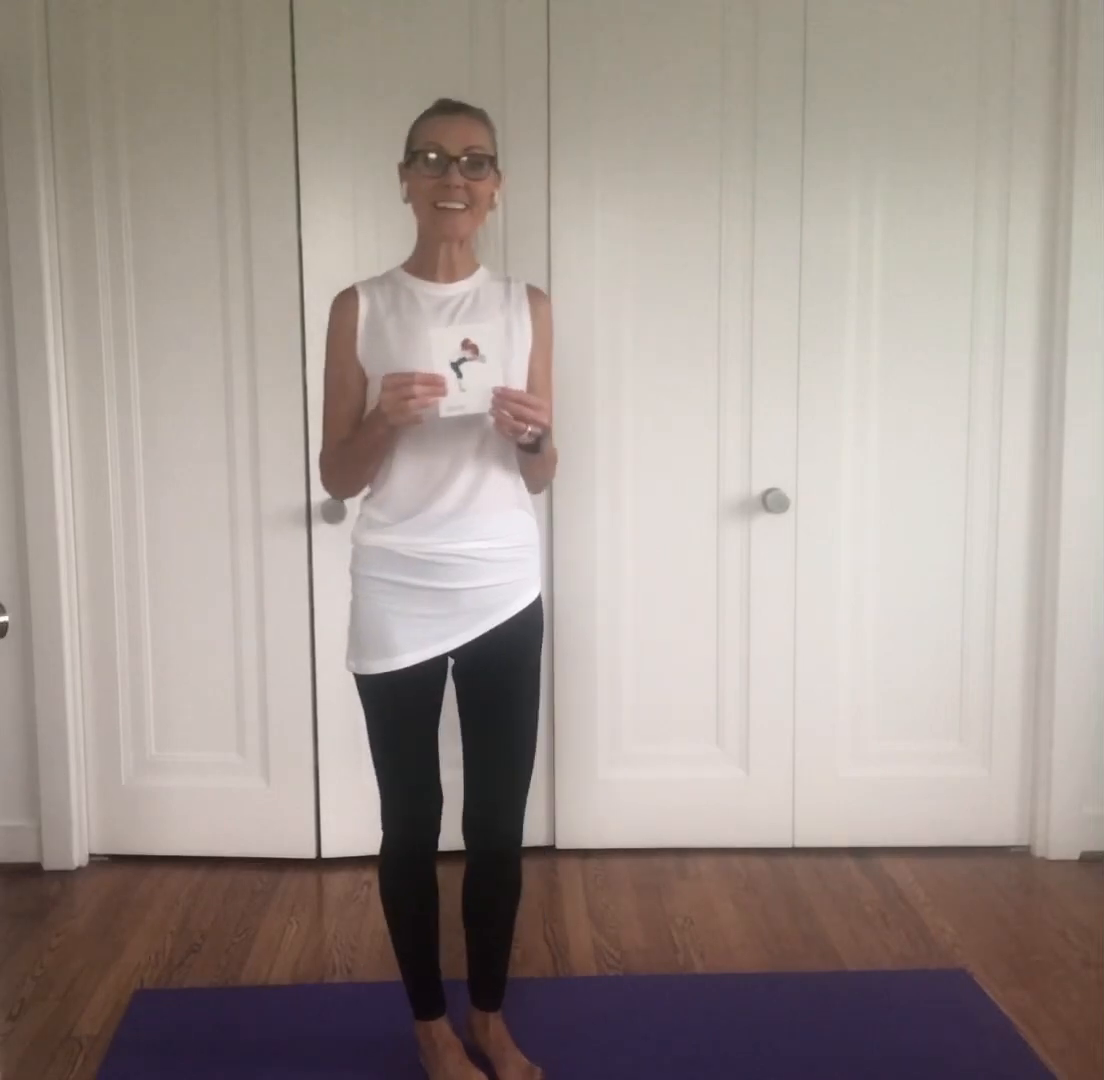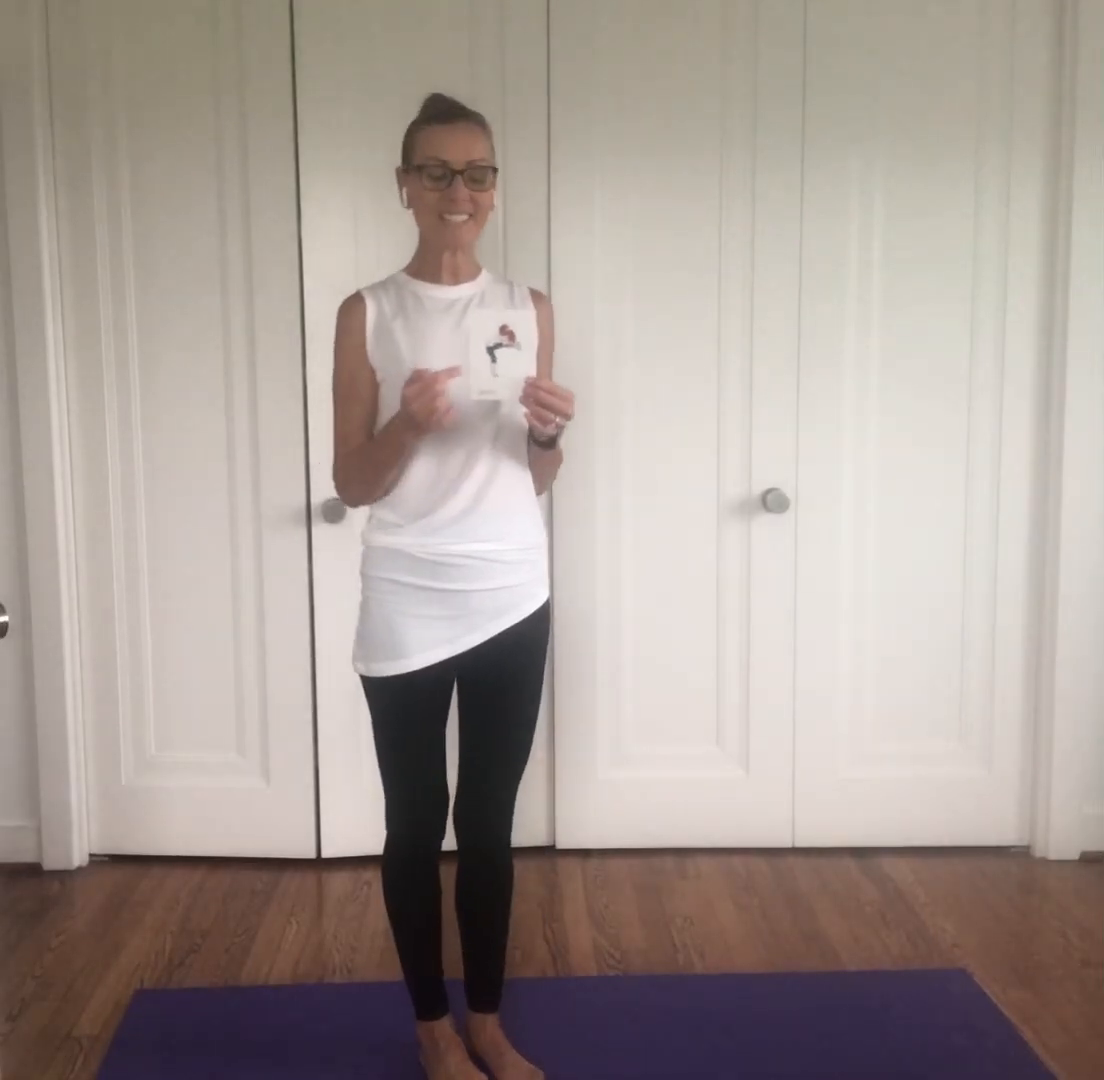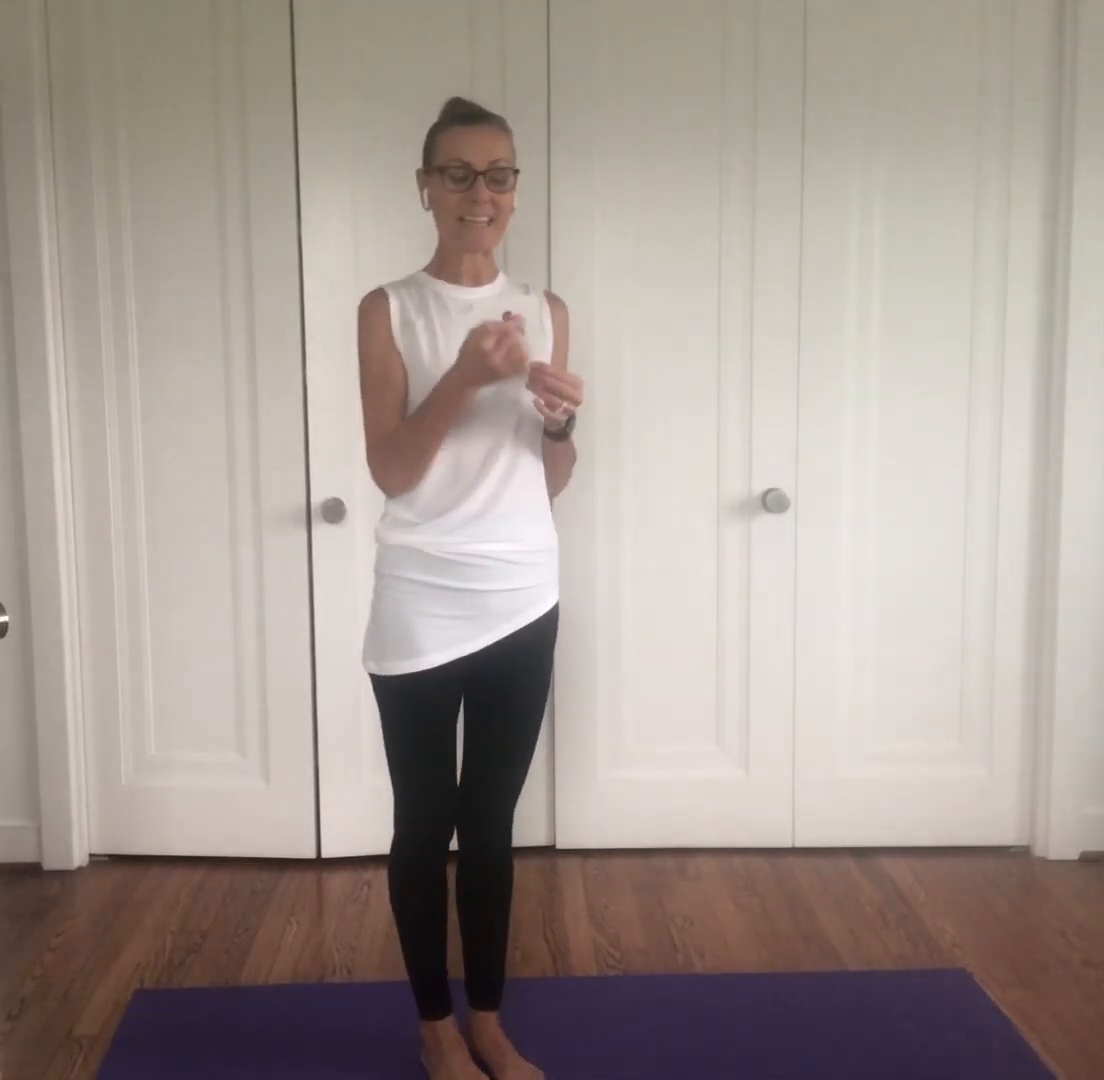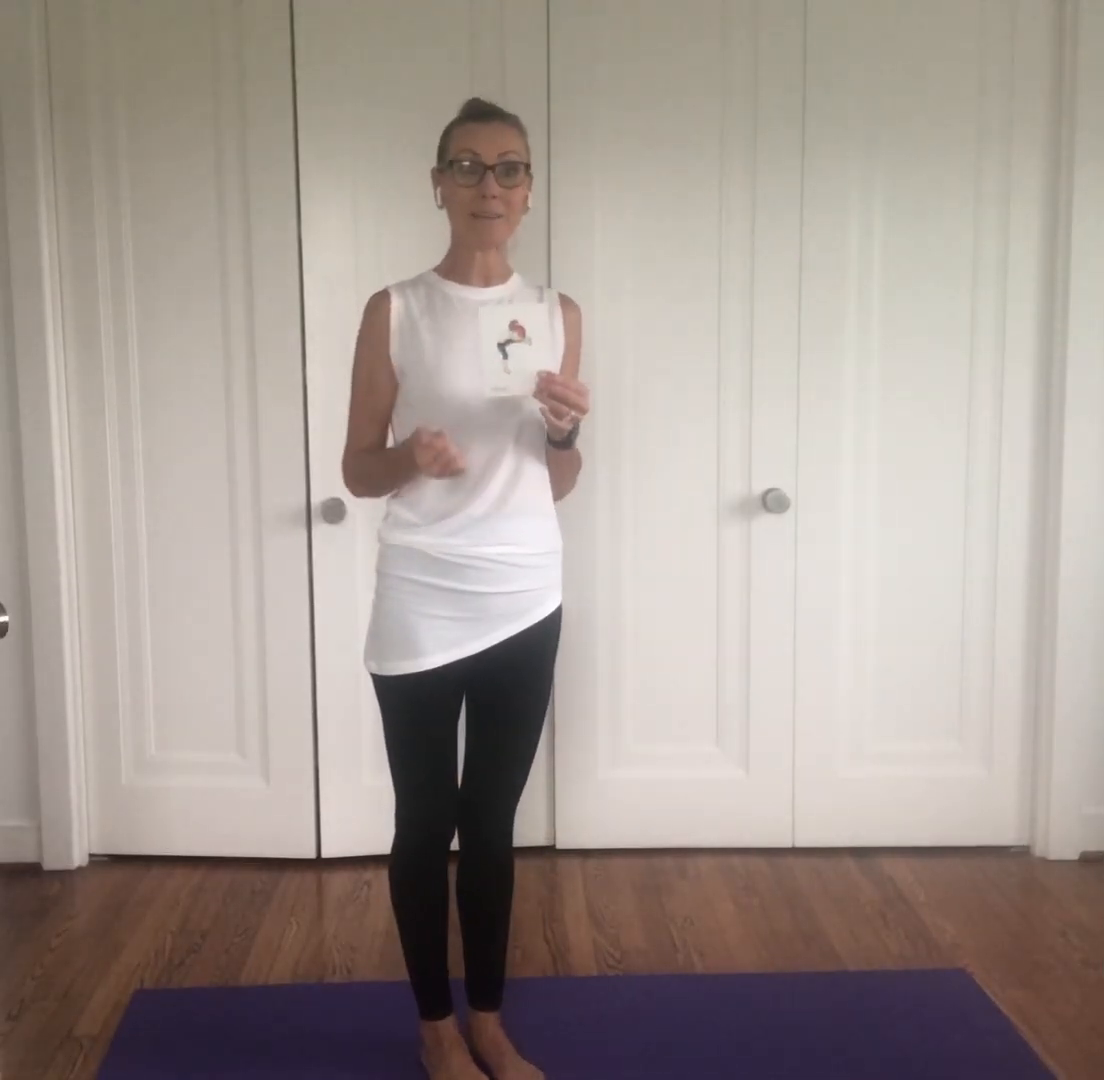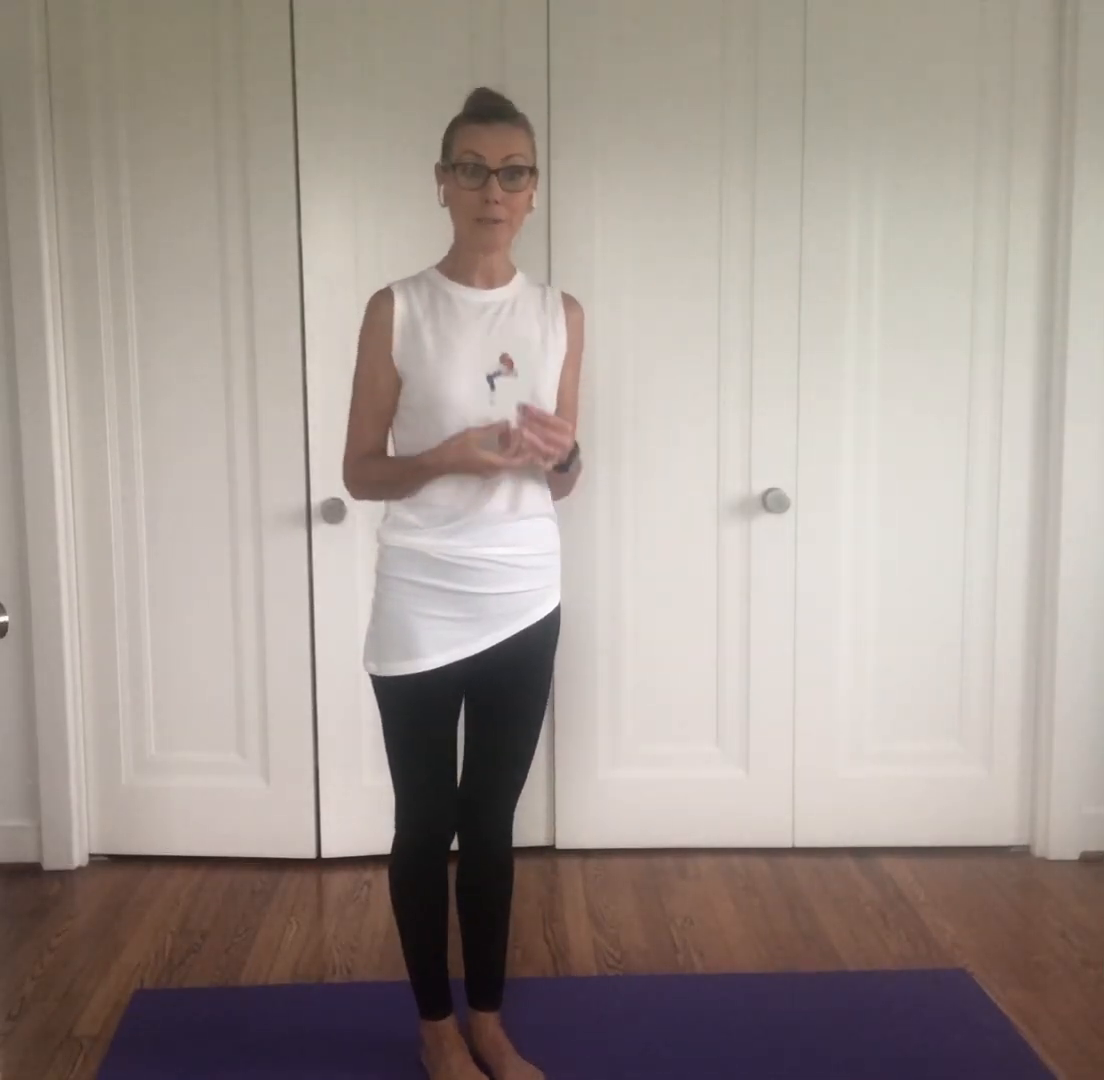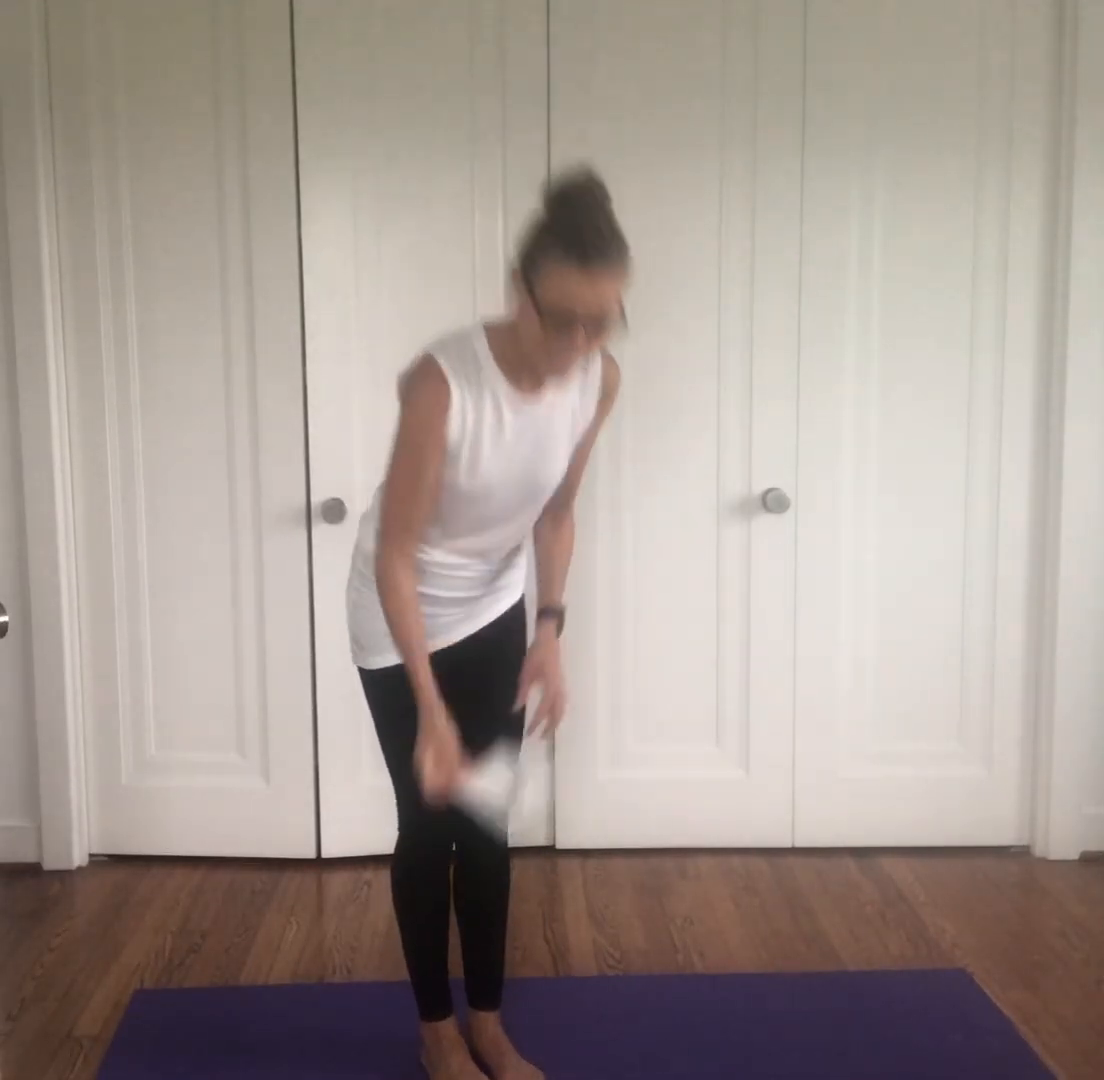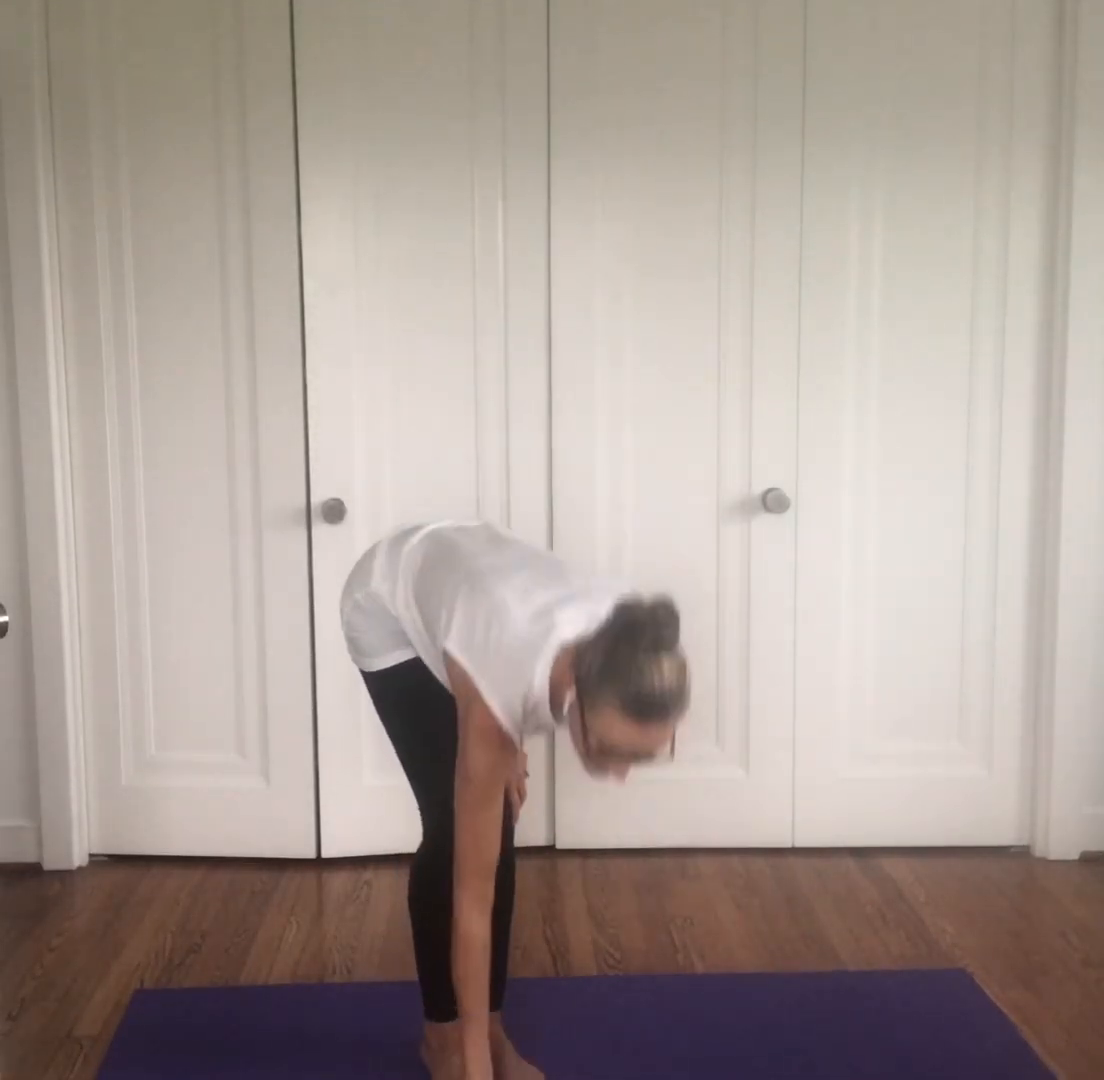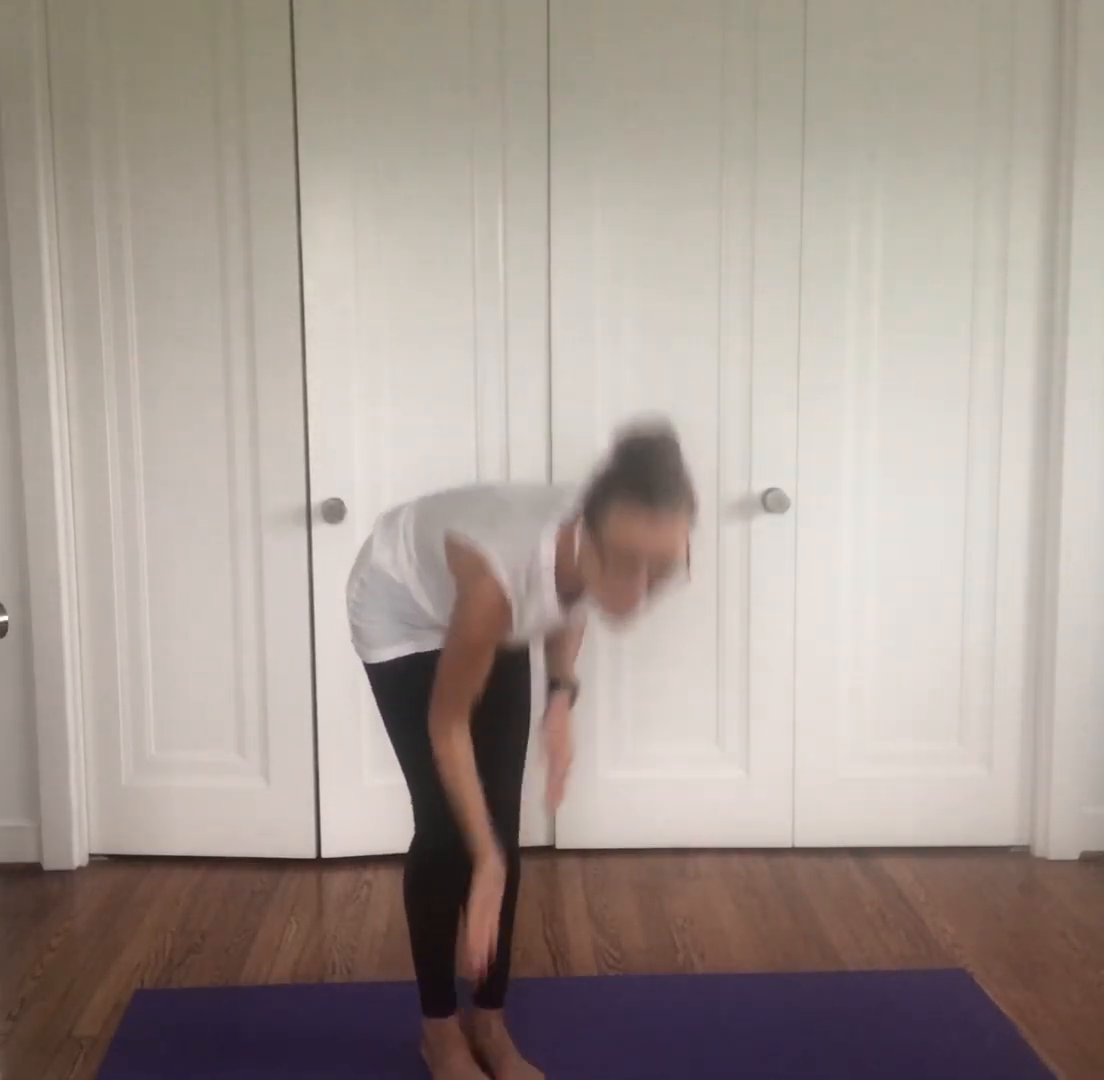
dt=0.5s
person 1, frame 1
left shoulder: (526, 307)
right shoulder: (360, 309)
left elbow: (539, 478)
right elbow: (336, 478)
left wrist: (532, 438)
right wrist: (384, 421)
left hip: (503, 597)
right hip: (397, 602)
left knee: (499, 822)
right knee: (411, 824)
person 1, frame 2
left shoulder: (529, 308)
right shoulder: (365, 314)
left elbow: (539, 480)
right elbow: (352, 485)
left wrist: (547, 435)
right wrist: (408, 424)
left hip: (512, 601)
right hip: (407, 607)
left knee: (490, 822)
right knee: (416, 824)
person 1, frame 3
left shoulder: (544, 312)
right shoulder: (388, 310)
left elbow: (551, 481)
right elbow: (391, 470)
left wrist: (559, 421)
right wrist: (465, 377)
left hip: (522, 603)
right hip: (420, 607)
left knee: (491, 821)
right knee: (424, 822)
person 1, frame 4
left shoulder: (556, 313)
right shoulder: (393, 312)
left elbow: (559, 485)
right elbow: (357, 472)
left wrist: (564, 430)
right wrist: (410, 455)
left hip: (525, 605)
right hip: (421, 609)
left knee: (492, 822)
right knee: (426, 823)
person 1, frame 5
left shoulder: (561, 315)
right shoulder: (396, 311)
left elbow: (564, 479)
right elbow: (360, 472)
left wrist: (559, 453)
right wrist: (442, 457)
left hip: (524, 607)
right hip: (421, 611)
left knee: (491, 823)
right knee: (426, 825)
person 1, frame 6
left shoulder: (599, 379)
right shoulder: (442, 383)
left elbow: (557, 511)
right elbow: (393, 556)
left wrist: (550, 629)
right wrist: (430, 713)
left hip: (493, 611)
right hip: (404, 617)
left knee: (488, 823)
right knee: (429, 824)
person 1, frame 7
left shoulder: (631, 647)
right elbow: (472, 903)
right hip: (388, 607)
left knee: (495, 830)
right knee: (452, 830)
left ankle: (491, 1022)
right ankle: (441, 1030)
person 1, frame 8
left shoulder: (630, 557)
right shoulder: (500, 568)
right elbow: (449, 723)
left wrist: (560, 697)
right wrist: (484, 862)
left hip: (498, 626)
right hip: (403, 612)
left knee: (499, 817)
right knee: (446, 826)
left ankle: (490, 1021)
right ankle: (439, 1024)
